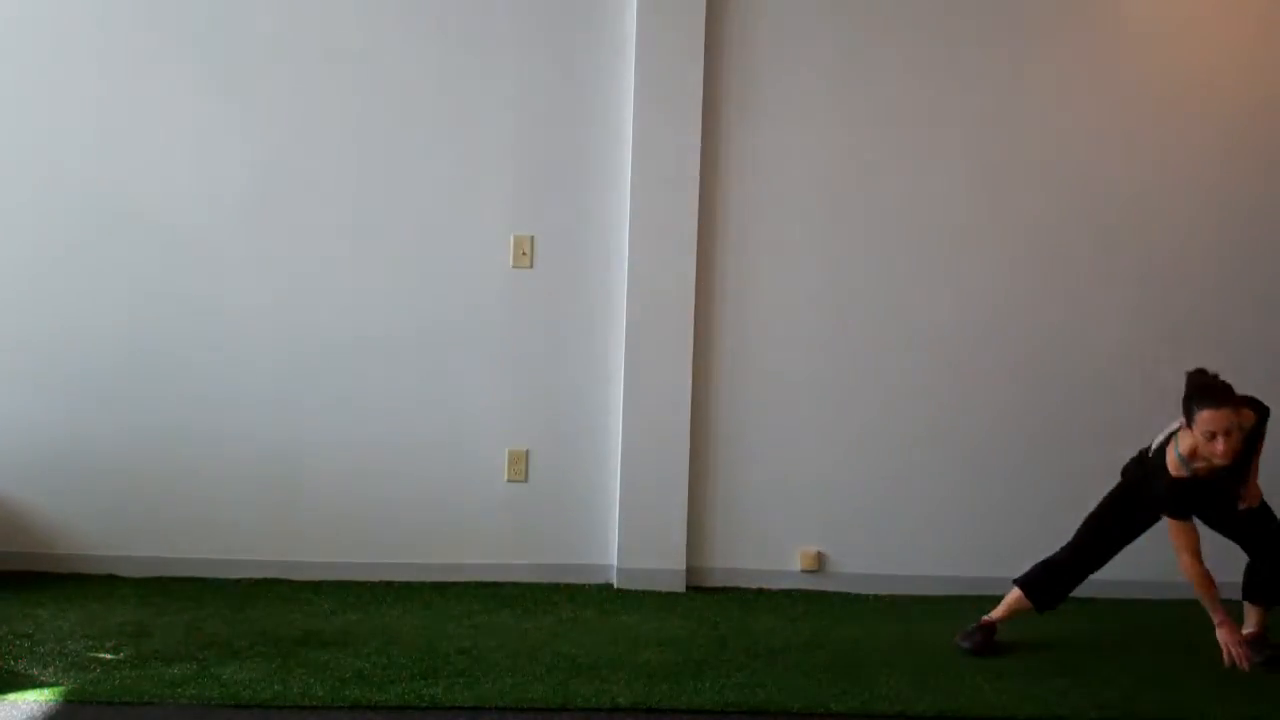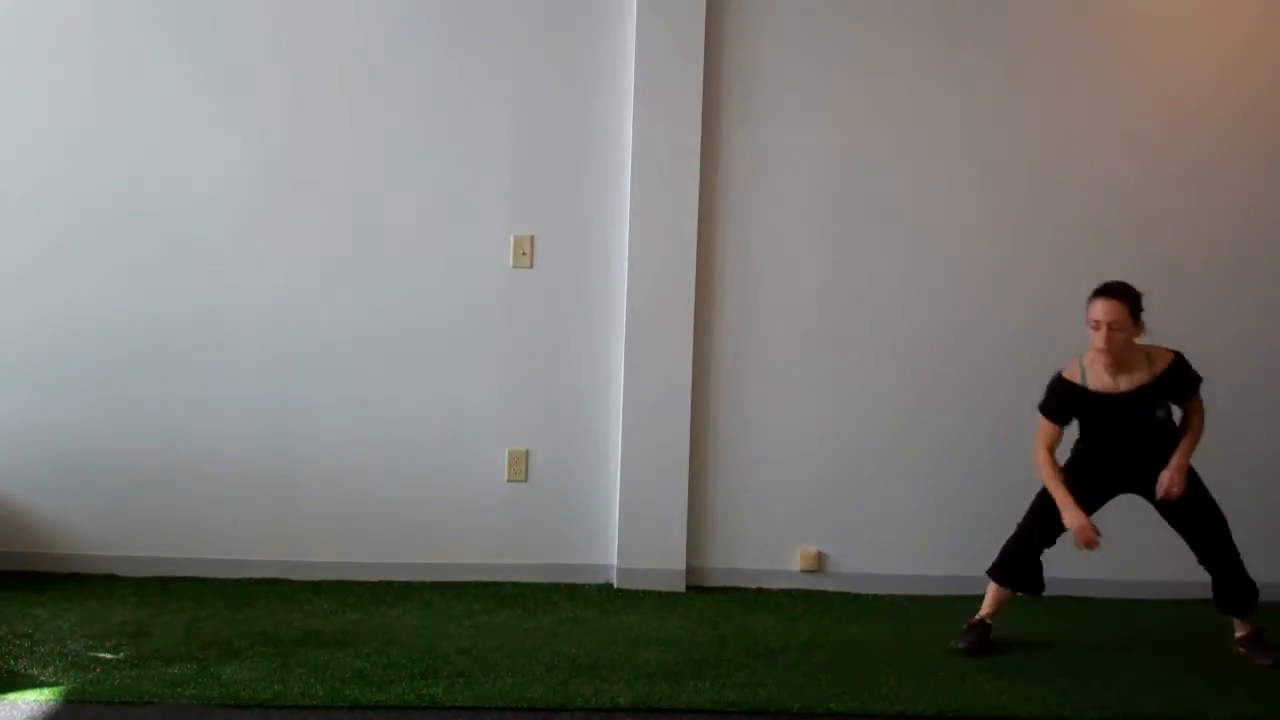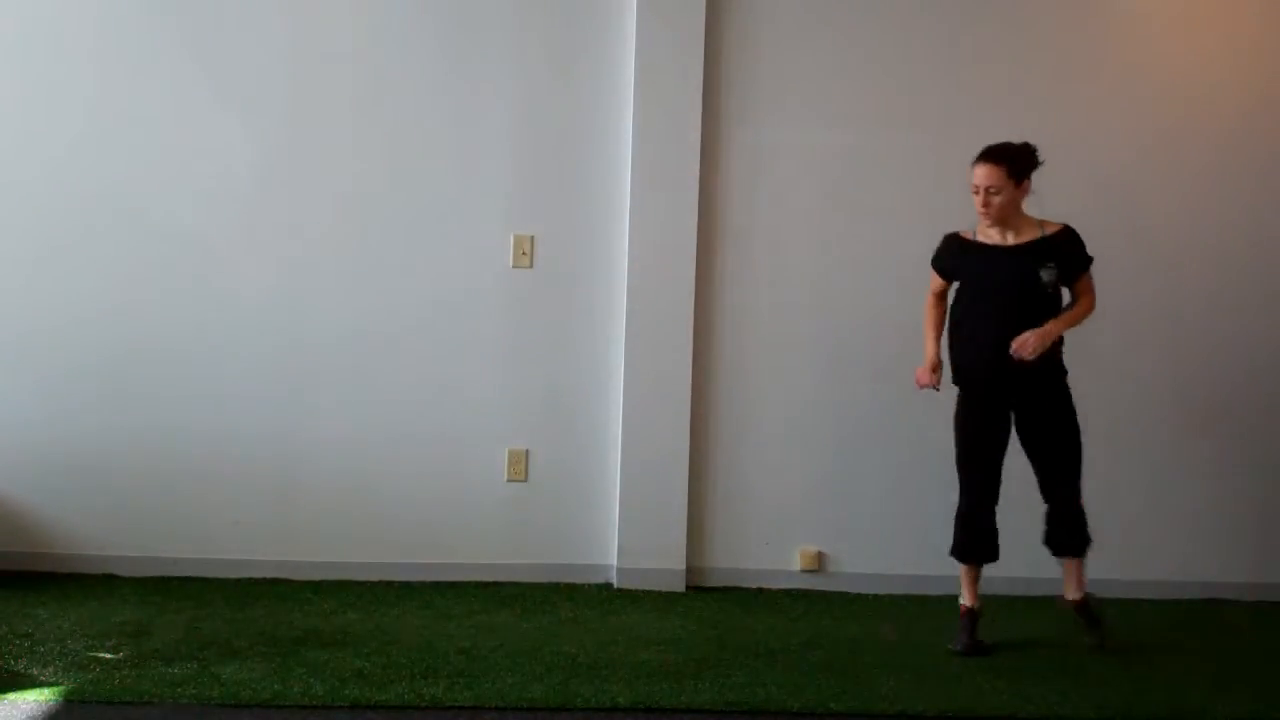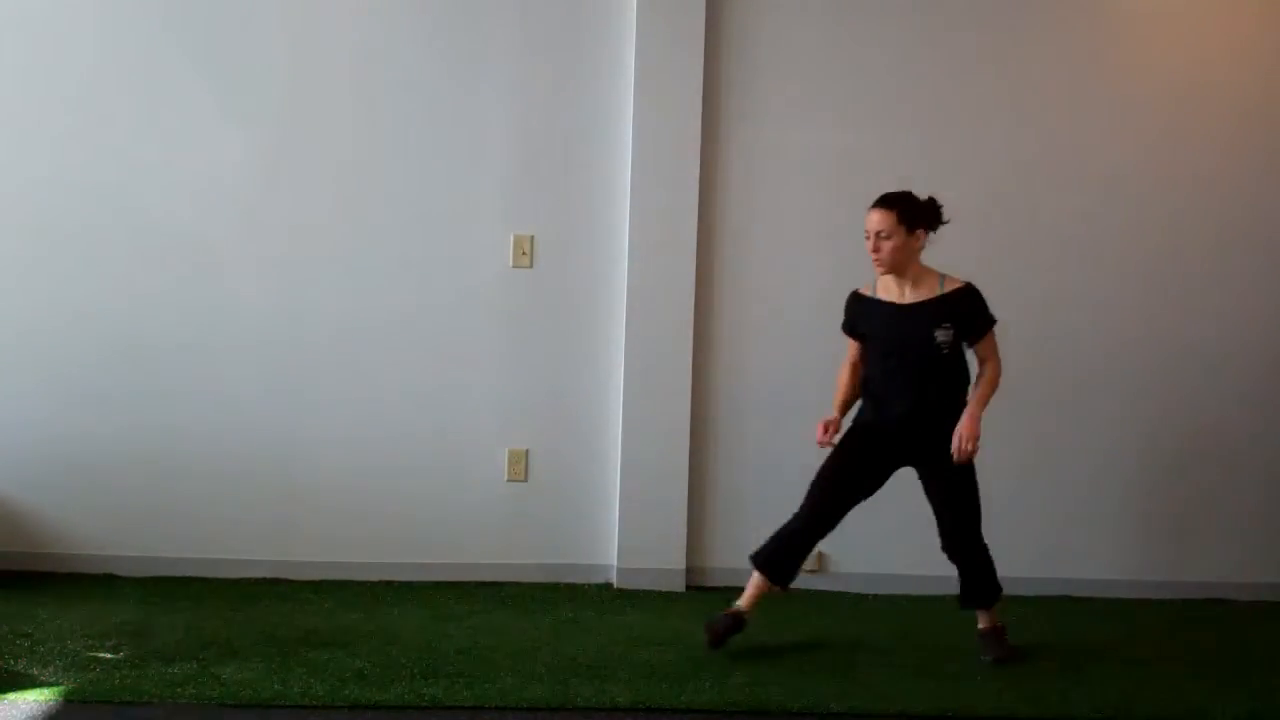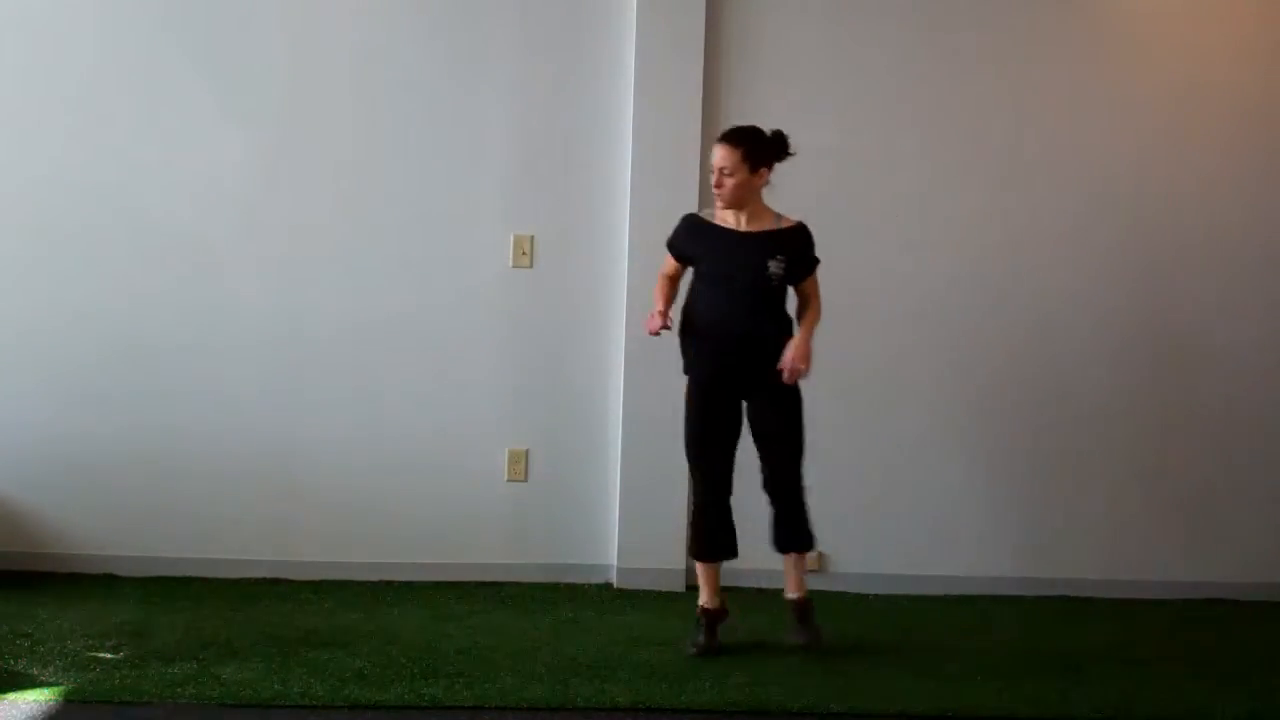
dt=0.3s
person 1, frame 1
left shoulder: (1251, 418)
right shoulder: (1175, 471)
right elbow: (1189, 558)
left wrist: (1250, 478)
right wrist: (1221, 621)
right hip: (1144, 490)
left knee: (1267, 543)
right knee: (1081, 556)
left ankle: (1253, 632)
right ankle: (991, 621)
person 1, frame 2
left shoulder: (1170, 367)
right shoulder: (1071, 383)
left elbow: (1194, 412)
right elbow: (1044, 452)
left wrist: (1179, 463)
right wrist: (1069, 509)
left hip: (1156, 464)
right hip: (1093, 464)
left knee: (1217, 546)
right knee: (1032, 534)
left ankle: (1245, 633)
right ankle: (983, 620)
person 1, frame 3
left shoulder: (1059, 241)
right shoulder: (959, 245)
left elbow: (1085, 298)
right elbow: (936, 296)
left wrist: (1050, 330)
right wrist: (931, 353)
left hip: (1041, 384)
right hip: (978, 386)
left knee: (1063, 489)
right knee: (978, 494)
left ankle: (1076, 597)
right ankle: (970, 607)
person 1, frame 4
left shoulder: (959, 298)
right shoulder: (865, 300)
left elbow: (991, 363)
left wrist: (972, 415)
right wrist: (837, 413)
left hip: (940, 437)
right hip: (876, 427)
left knee: (962, 537)
right knee: (814, 516)
left ankle: (988, 624)
right ankle: (740, 610)
person 1, frame 5
left shoulder: (791, 236)
right shoulder: (696, 227)
left elbow: (810, 299)
right elbow: (668, 274)
left wrist: (802, 339)
right wrist: (660, 310)
left hip: (768, 378)
right hip: (709, 374)
left knee: (782, 483)
right knee: (709, 487)
left ankle: (798, 599)
right ankle: (710, 604)
